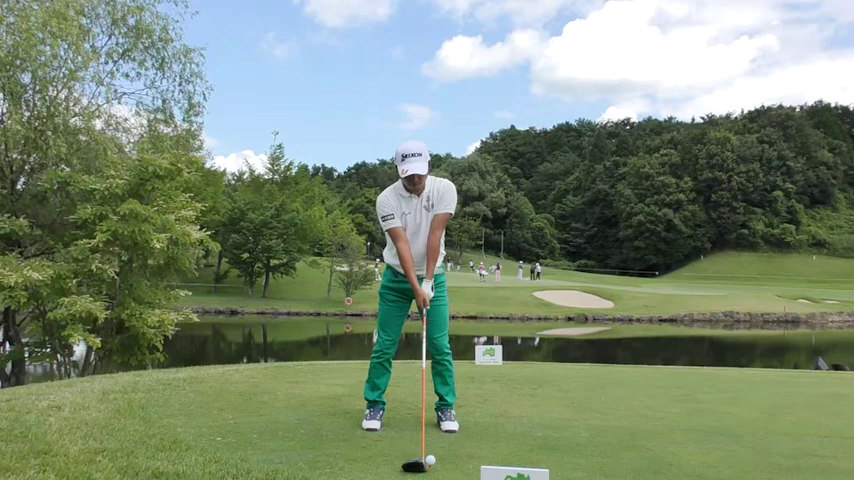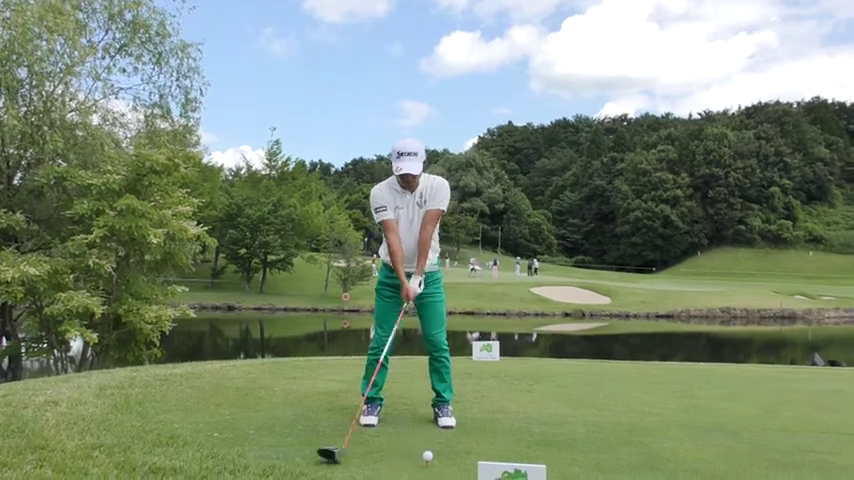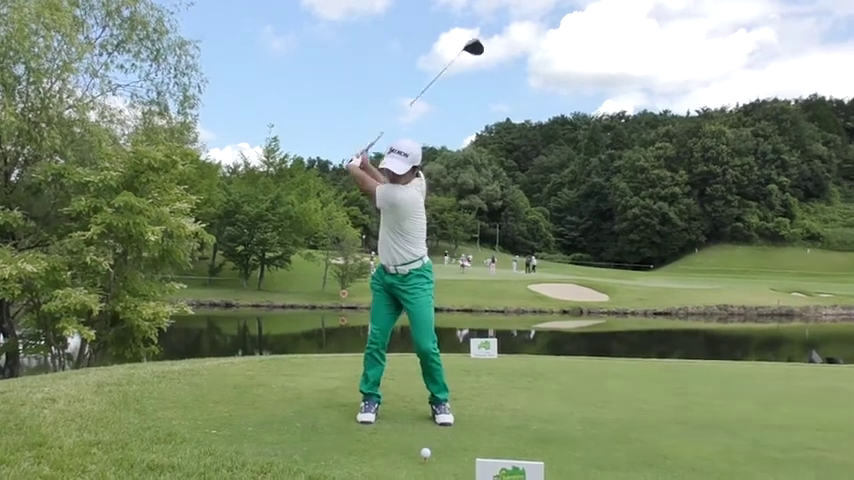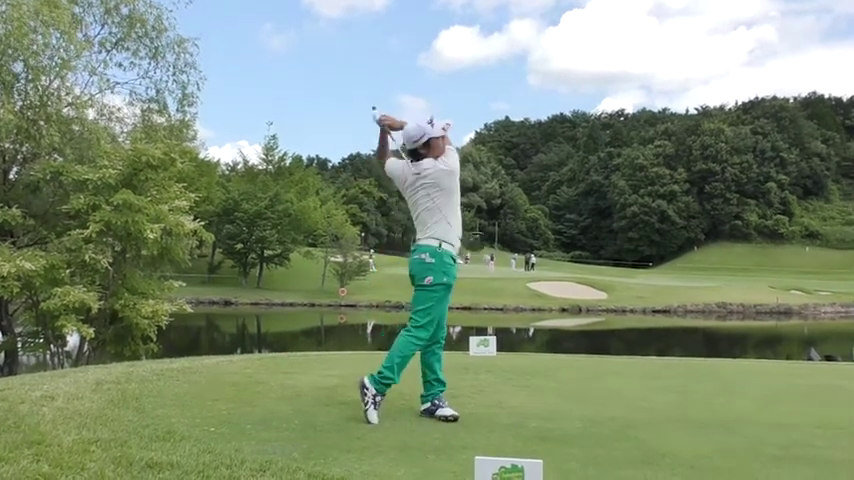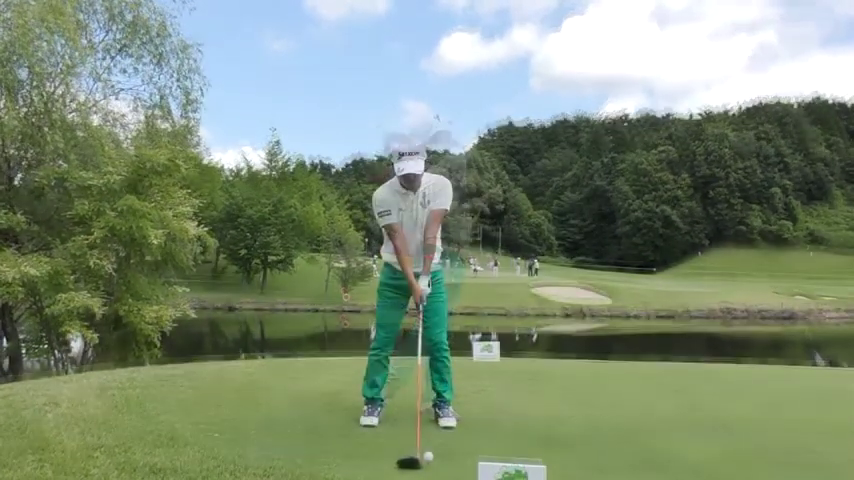
dt=1s
person 1, frame 1
left shoulder: (445, 189)
right shoulder: (386, 199)
left elbow: (434, 236)
right elbow: (401, 244)
left wrist: (428, 280)
right wrist: (416, 287)
left hip: (433, 276)
right hip: (397, 278)
left knee: (440, 345)
right knee: (385, 345)
left ankle: (445, 407)
right ankle: (374, 405)
person 1, frame 2
left shoulder: (439, 186)
right shoulder: (381, 192)
left elbow: (426, 232)
right elbow: (392, 238)
left wrist: (418, 275)
right wrist: (403, 279)
left hip: (428, 274)
right hip: (395, 275)
left knee: (437, 342)
right knee: (381, 342)
left ankle: (443, 403)
right ankle: (372, 401)
person 1, frame 3
left shoulder: (400, 196)
right shoulder: (417, 181)
left elbow: (369, 184)
right elbow: (382, 182)
left wrist: (354, 167)
right wrist: (366, 165)
left hip: (414, 277)
right hip: (386, 274)
left knee: (425, 344)
right knee: (376, 339)
left ankle: (440, 401)
right ankle: (370, 398)
person 1, frame 4
left shoulder: (402, 170)
right shoulder: (446, 167)
left elbow: (383, 160)
right elbow: (448, 142)
left wrist: (385, 131)
right wrist: (401, 126)
left hip: (426, 256)
right hip: (437, 258)
left knee: (435, 335)
right knee: (419, 328)
left ankle: (433, 398)
right ankle: (377, 383)
person 1, frame 5
left shoulder: (440, 185)
right shoulder: (382, 195)
left elbow: (431, 232)
right elbow: (398, 240)
left wrist: (425, 276)
right wrist: (412, 283)
left hip: (431, 272)
right hip: (395, 274)
left knee: (438, 341)
right knee: (383, 341)
left ankle: (443, 403)
right ankle: (373, 401)
